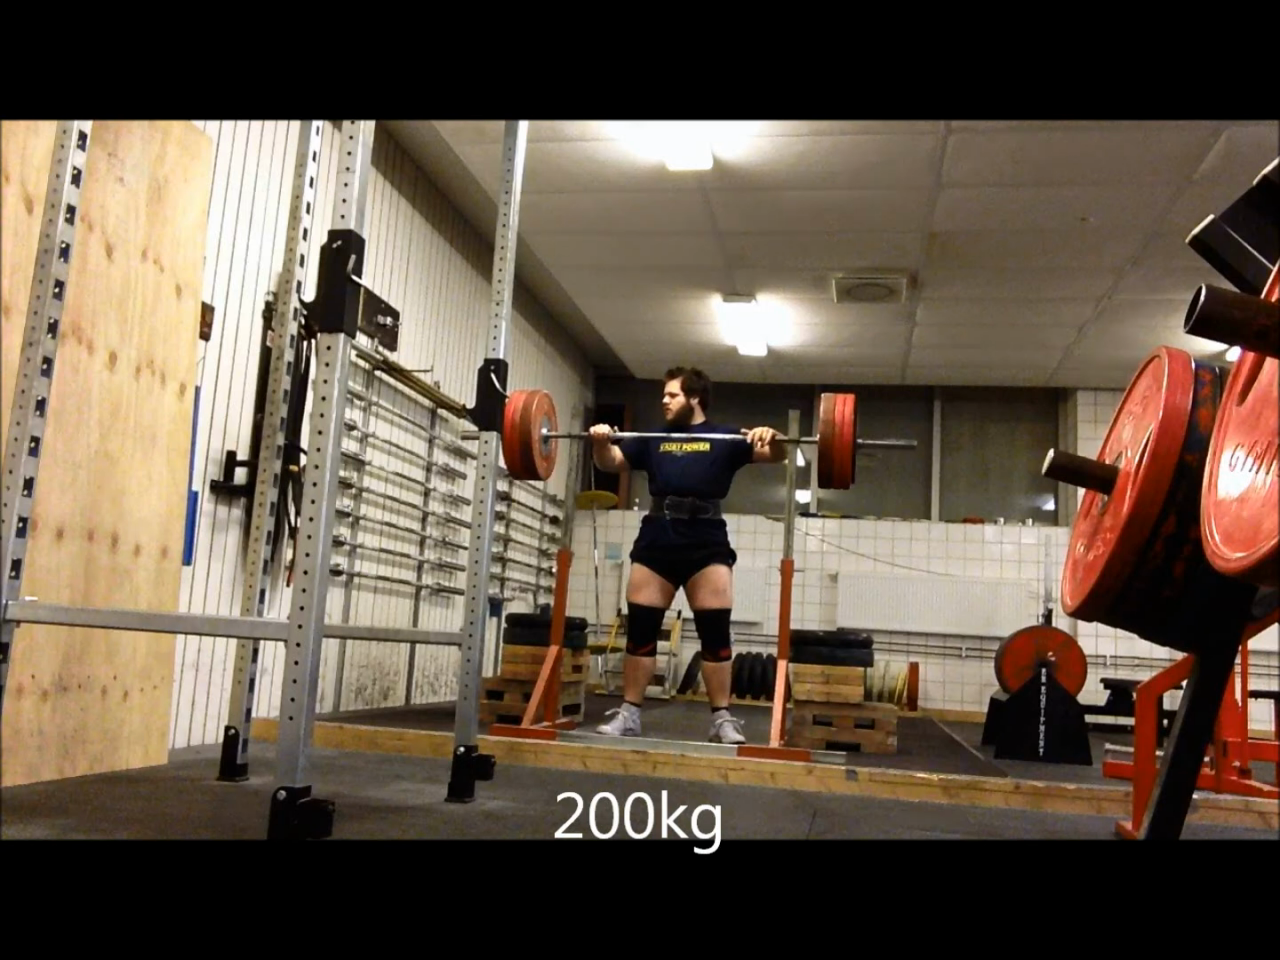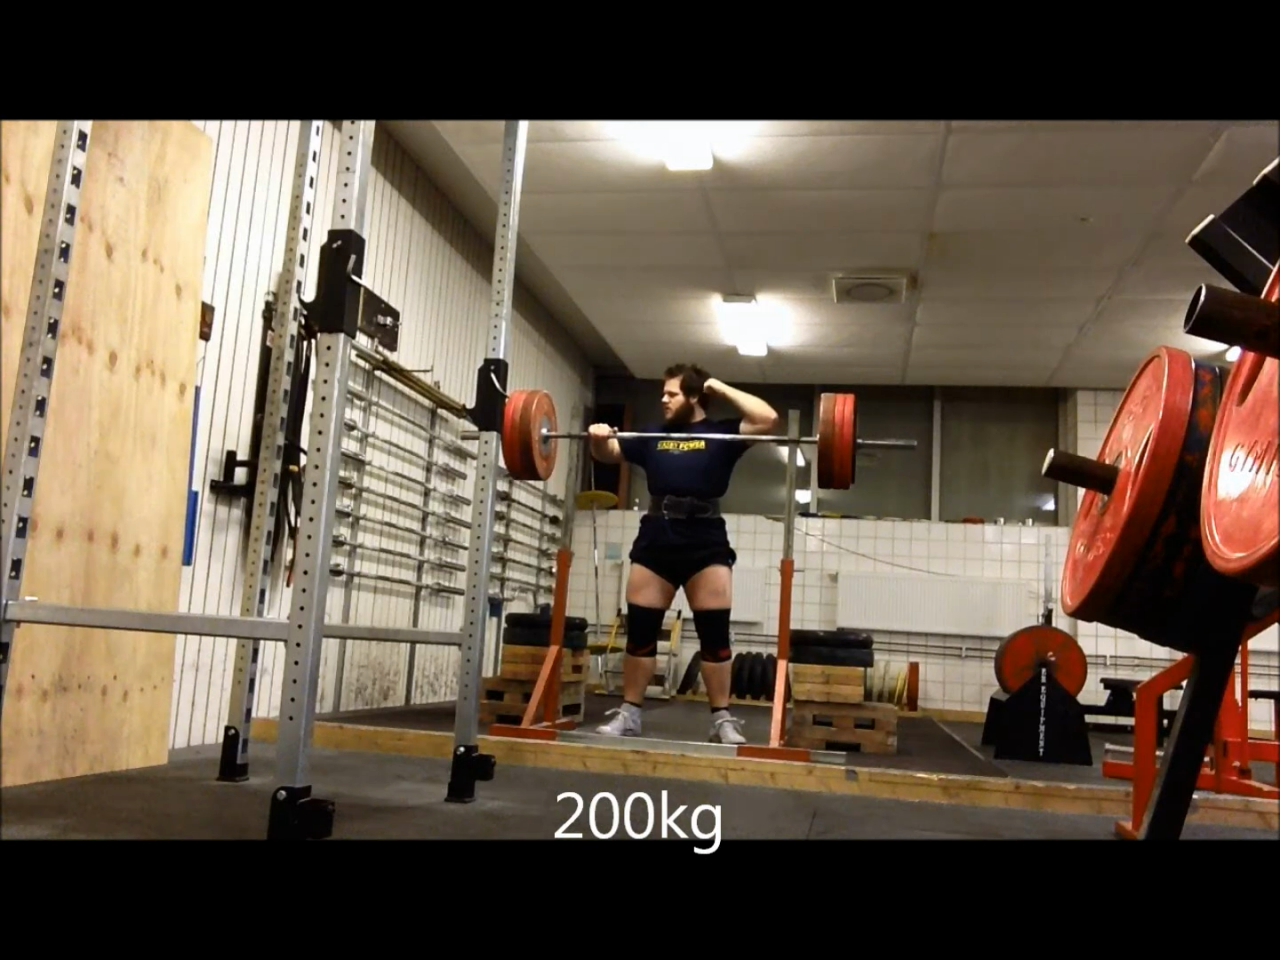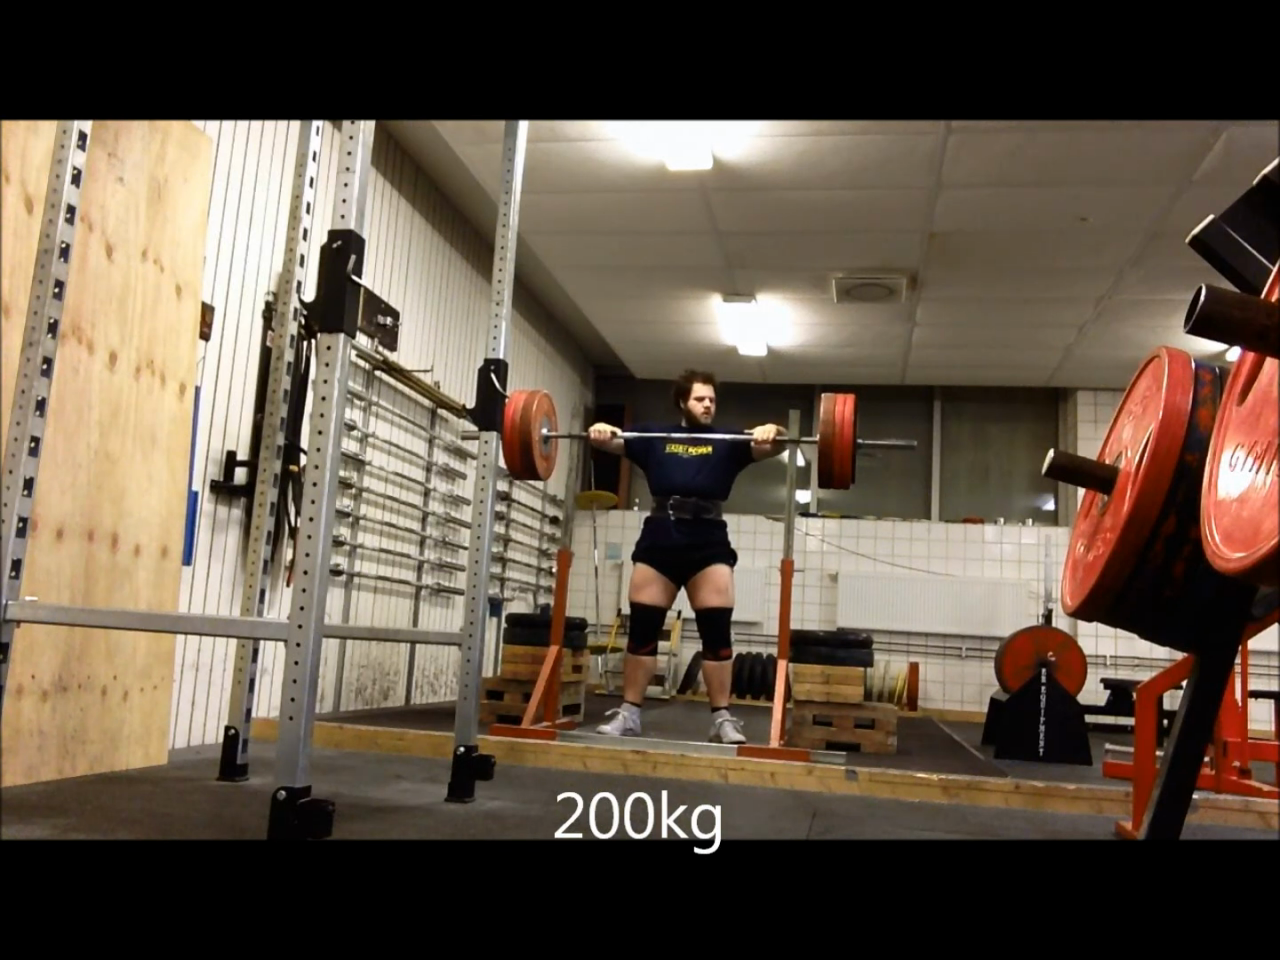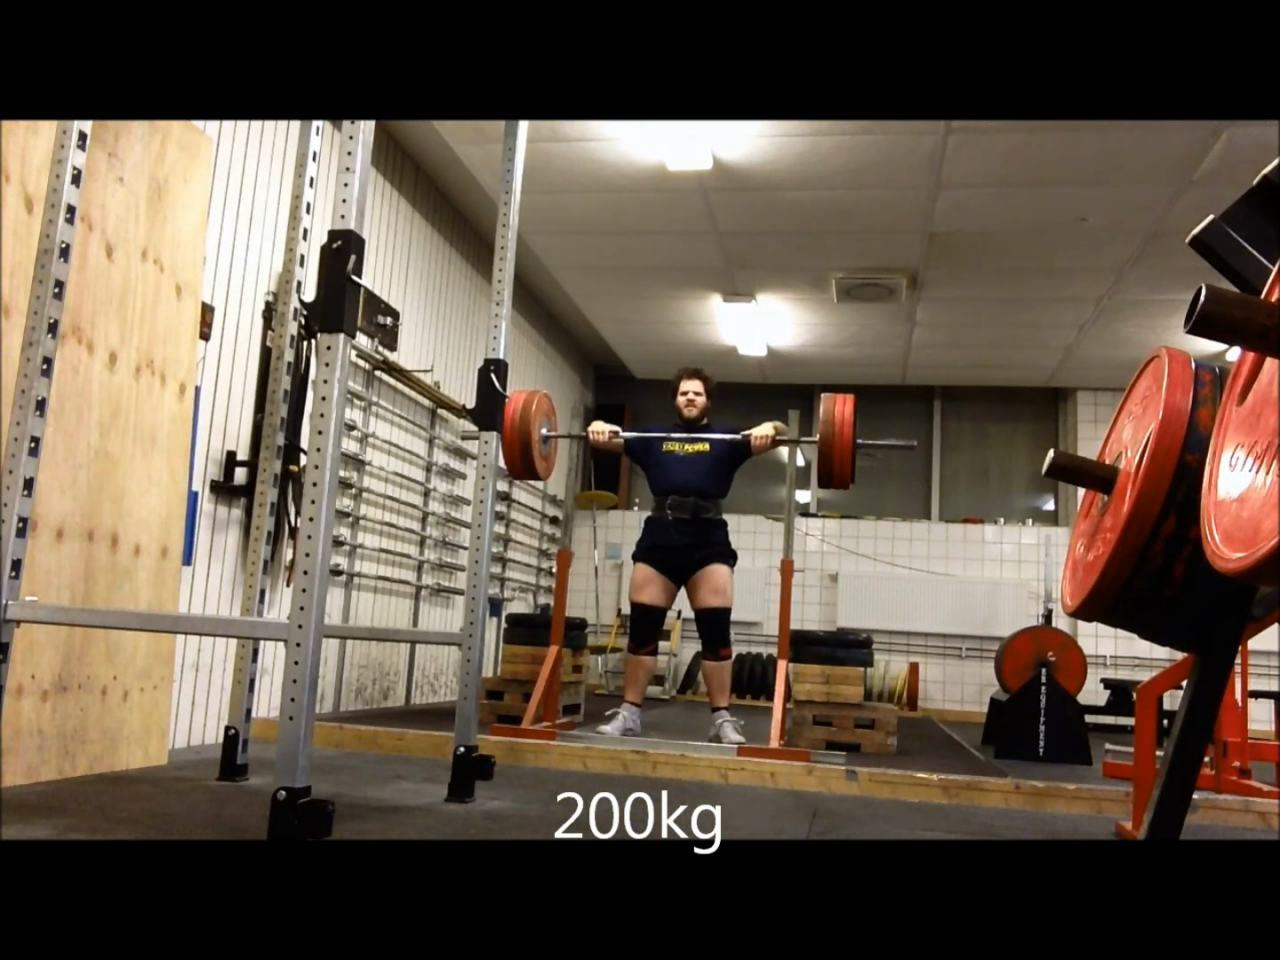
dt=1s
person 1, frame 1
left shoulder: (724, 439)
right shoulder: (652, 440)
left elbow: (775, 455)
right elbow: (608, 463)
left wrist: (771, 438)
right wrist: (601, 441)
left hip: (706, 543)
right hip: (656, 540)
left knee: (715, 632)
right knee: (640, 629)
left ankle: (722, 718)
right ankle: (629, 714)
person 1, frame 2
left shoulder: (721, 434)
right shoulder: (652, 437)
left elbow: (768, 419)
right elbow: (606, 453)
left wrist: (721, 388)
right wrist: (598, 437)
left hip: (705, 541)
right hip: (655, 538)
left knee: (715, 633)
right knee: (639, 630)
left ankle: (722, 719)
right ankle: (629, 714)
person 1, frame 3
left shoulder: (728, 443)
right shoulder: (654, 437)
left elbow: (776, 446)
right elbow: (610, 442)
left wrist: (772, 431)
right wrist: (600, 430)
left hip: (708, 542)
right hip: (659, 538)
left knee: (716, 631)
right knee: (641, 629)
left ankle: (721, 718)
right ankle: (629, 714)
person 1, frame 4
left shoulder: (726, 439)
right shoulder: (653, 438)
left elbow: (778, 435)
right elbow: (608, 440)
left wrist: (770, 428)
right wrist: (599, 428)
left hip: (708, 539)
right hip: (659, 536)
left knee: (715, 630)
right knee: (642, 628)
left ankle: (722, 719)
right ankle: (629, 714)
